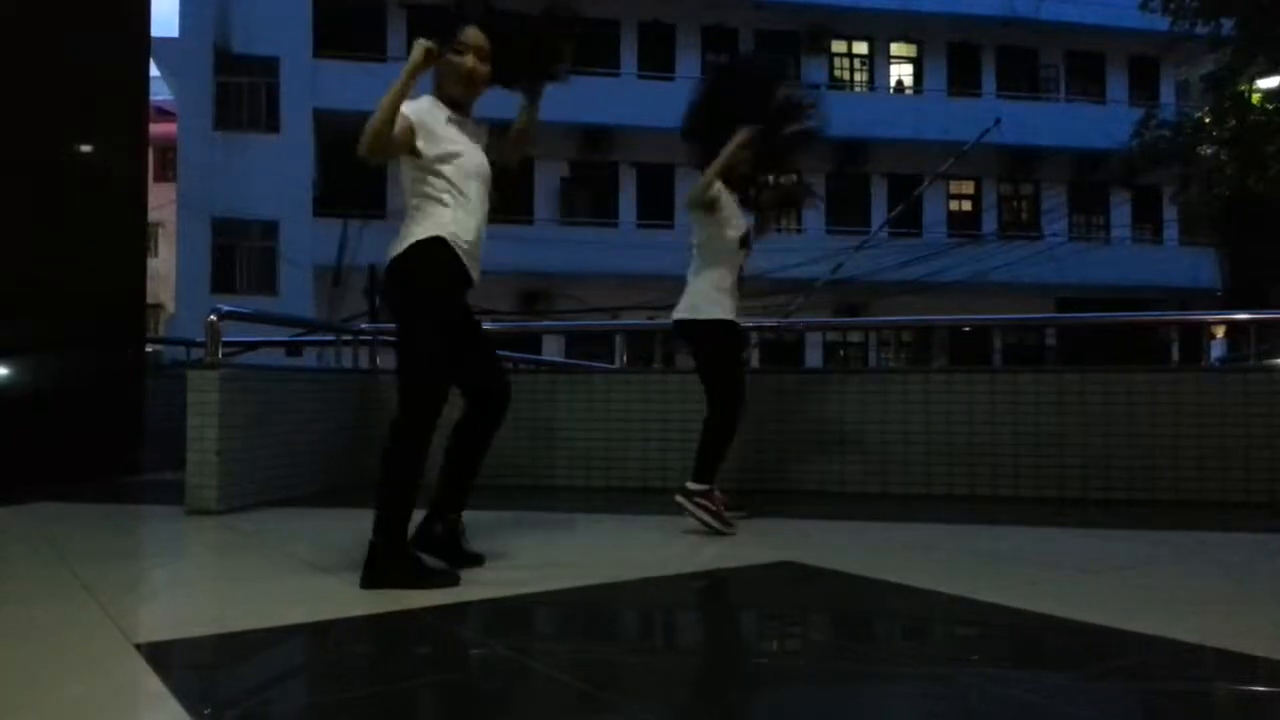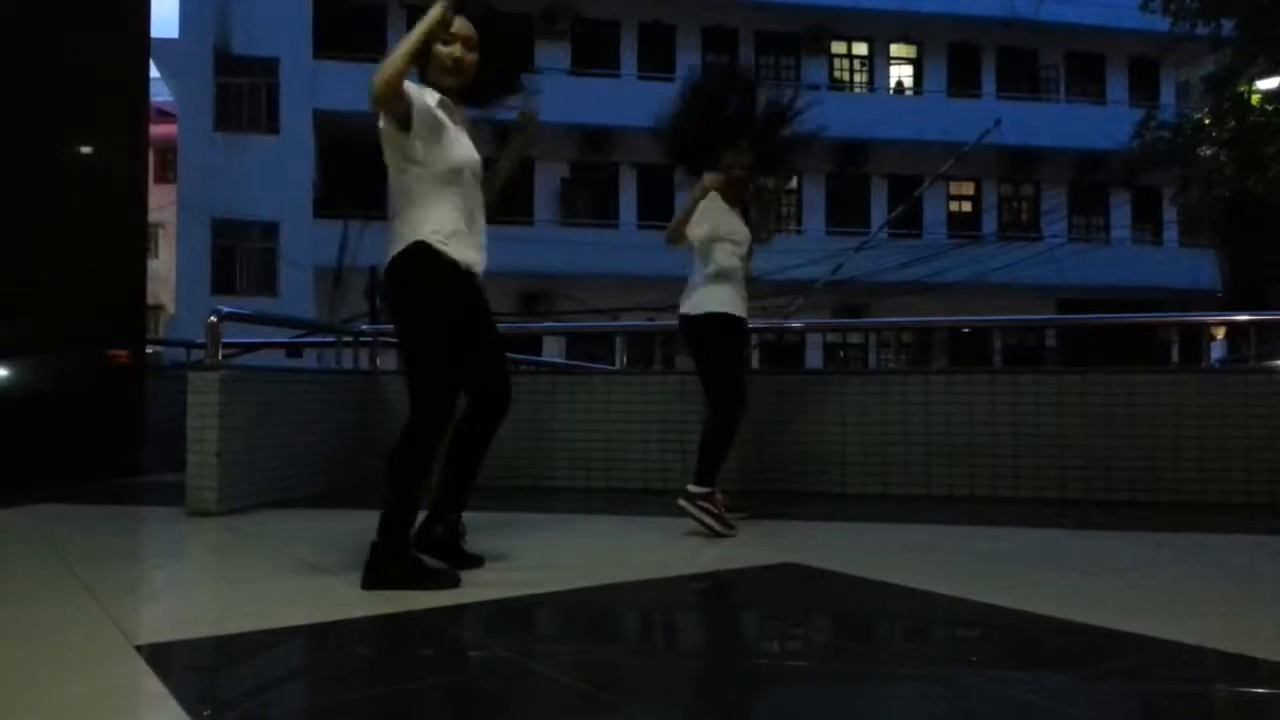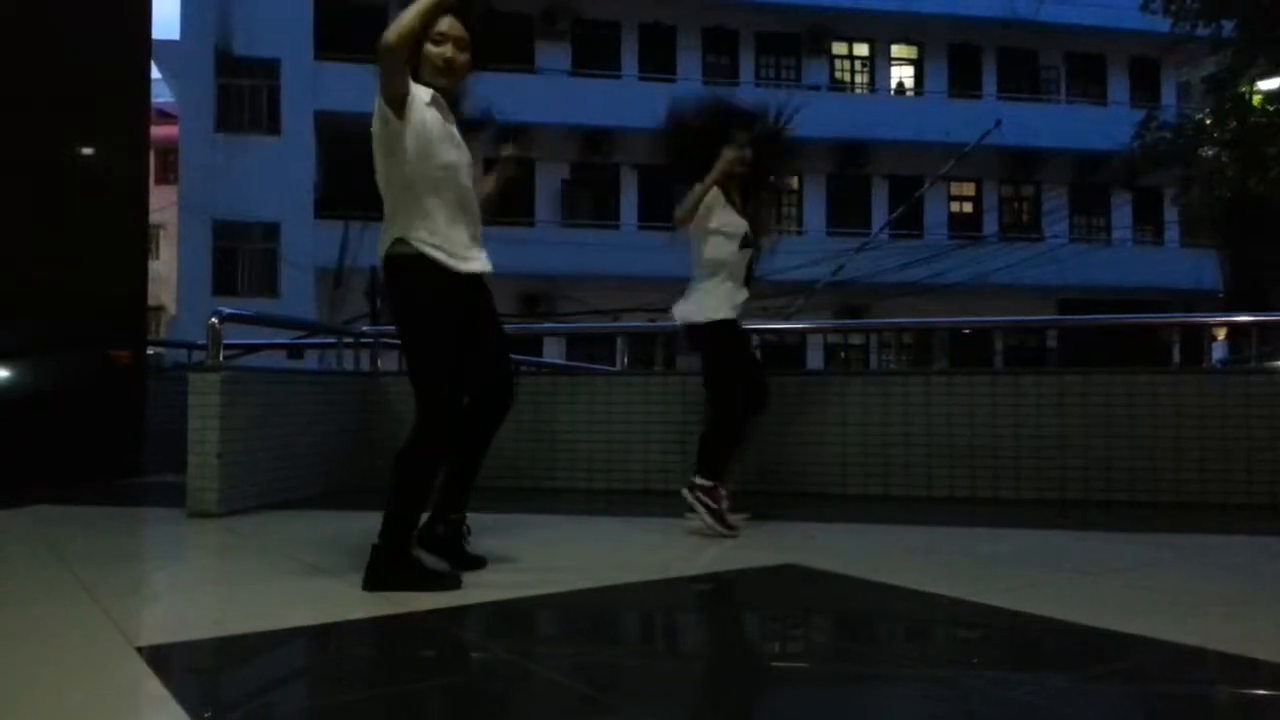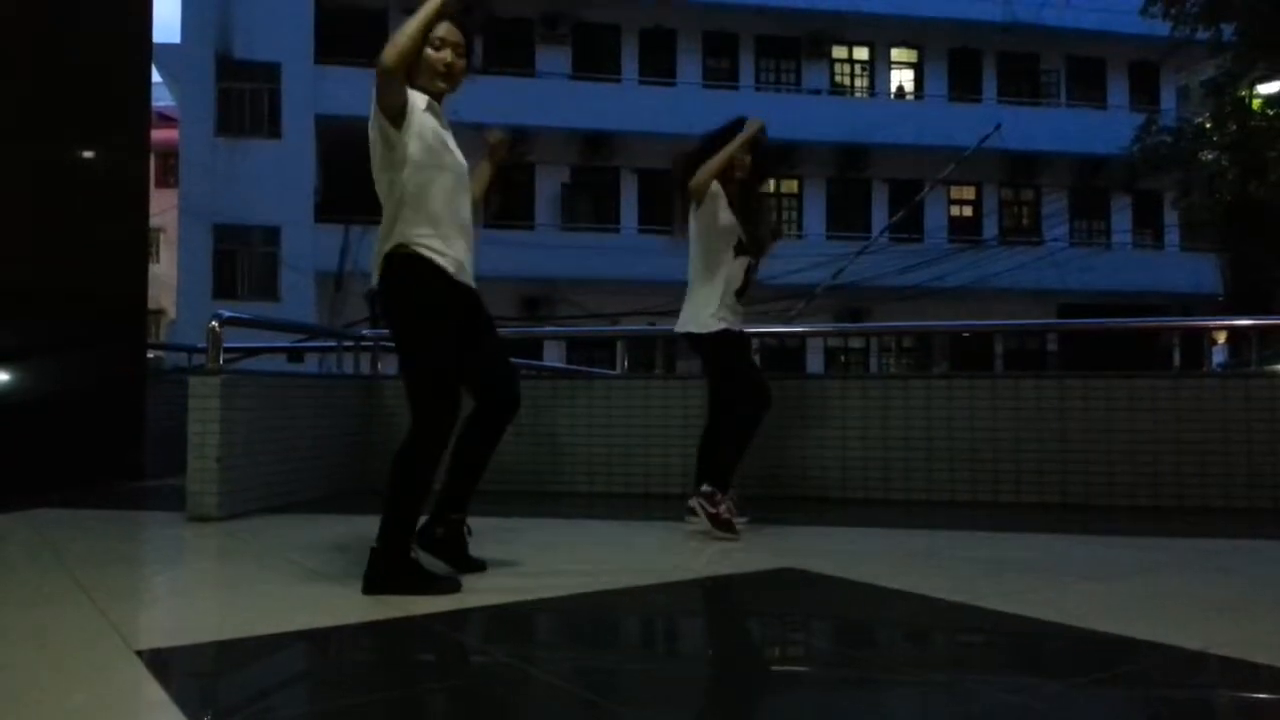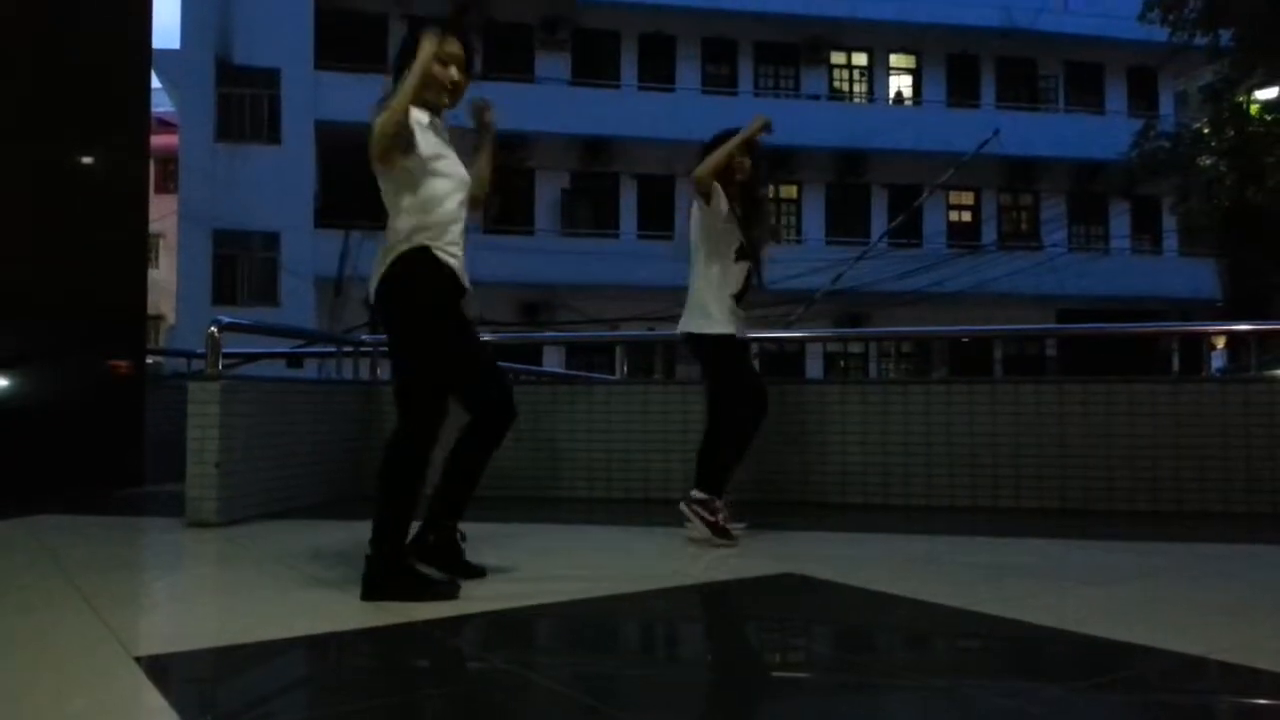
dt=0.1s
person 1, frame 1
left shoulder: (470, 129)
right shoulder: (423, 117)
left elbow: (508, 159)
right elbow: (370, 149)
left wrist: (532, 101)
right wrist: (410, 67)
left hip: (449, 279)
right hip: (423, 270)
left knee: (491, 394)
right knee: (419, 410)
left ankle: (441, 524)
right ankle: (386, 555)
person 1, frame 2
left shoulder: (458, 119)
right shoulder: (412, 104)
left elbow: (481, 192)
right elbow: (381, 91)
left wrist: (517, 146)
left hip: (461, 278)
right hip: (423, 270)
left knee: (491, 393)
right knee: (433, 412)
left ankle: (441, 524)
right ankle: (389, 555)
person 1, frame 3
left shoulder: (446, 120)
right shoulder: (402, 101)
left wrist: (498, 176)
left hip: (465, 277)
right hip: (420, 274)
left knee: (494, 393)
right knee: (440, 415)
left ankle: (445, 523)
right ankle: (390, 557)
person 1, frame 4
left shoulder: (436, 126)
right shoulder: (399, 109)
right elbow: (389, 62)
left wrist: (490, 161)
left hip: (454, 284)
right hip: (415, 278)
left knee: (501, 395)
right knee: (434, 417)
left ankle: (445, 524)
right ankle: (389, 560)
person 1, frame 5
left shoulder: (437, 136)
right shoulder: (406, 126)
left elbow: (473, 194)
right elbow: (381, 146)
left wrist: (486, 139)
right wrist: (420, 58)
left hip: (440, 291)
right hip: (417, 282)
left knee: (495, 408)
right knee: (421, 420)
left ankle: (437, 533)
right ankle: (386, 564)
person 2, frame 1
left shoulder: (737, 199)
right shoulder: (713, 193)
left elbow: (756, 229)
right elbow: (696, 200)
left wrist: (774, 204)
right wrist: (732, 145)
left hip: (717, 316)
right hip: (706, 316)
left knee: (727, 405)
right knee: (728, 403)
left ankle: (704, 487)
right ankle: (697, 488)
person 2, frame 2
left shoulder: (740, 204)
right shoulder: (709, 201)
left elbow: (760, 236)
right elbow: (673, 236)
left wrist: (766, 200)
right wrist: (701, 191)
left hip: (721, 314)
right hip: (712, 314)
left knee: (725, 406)
right knee: (729, 403)
left ankle: (705, 490)
right ankle: (699, 491)
person 2, frame 3
left shoulder: (743, 199)
right shoulder: (711, 195)
left elbow: (754, 242)
right elbow: (681, 217)
left wrist: (760, 197)
right wrist: (718, 169)
left hip: (720, 316)
right hip: (710, 314)
left knee: (727, 404)
right knee: (750, 395)
left ankle: (708, 487)
right ankle: (707, 483)
person 2, frame 4
left shoulder: (743, 204)
right shoulder: (711, 197)
left elbow: (756, 248)
right elbow: (695, 183)
left wrist: (764, 229)
right wrist: (741, 136)
left hip: (722, 322)
right hip: (710, 323)
left knee: (728, 410)
right knee: (754, 400)
left ankle: (709, 494)
right ankle: (713, 491)
person 2, frame 5
left shoulder: (742, 206)
right shoulder: (711, 197)
left elbow: (748, 256)
right elbow: (700, 175)
left wrist: (761, 223)
right wrist: (743, 134)
left hip: (722, 324)
right hip: (711, 324)
left knee: (726, 415)
right knee: (750, 407)
left ankle: (704, 500)
right ankle: (704, 497)
